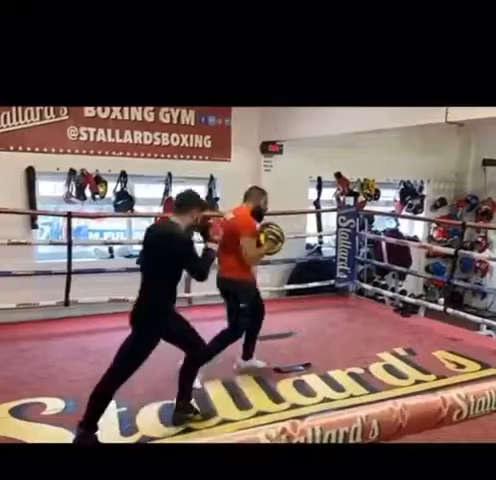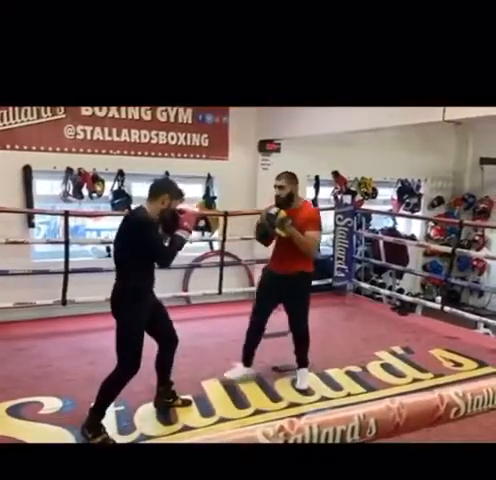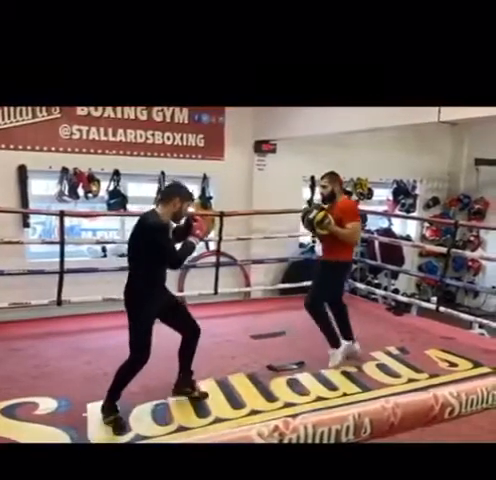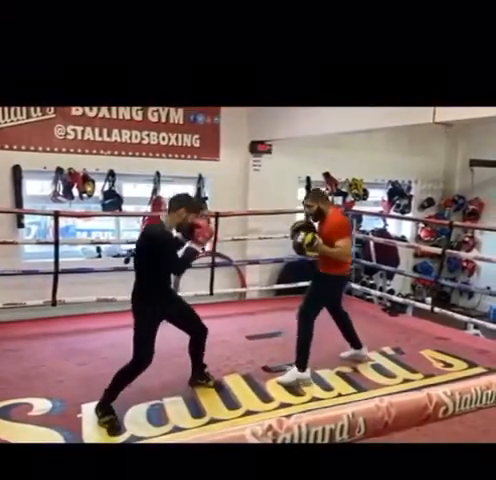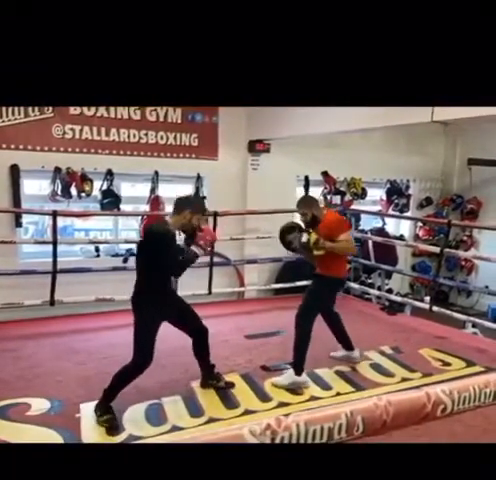
dt=1s
person 1, frame 1
left shoulder: (158, 229)
right shoulder: (178, 237)
right elbow: (201, 273)
left wrist: (199, 234)
right wrist: (211, 244)
left hip: (162, 310)
right hip: (152, 314)
left knee: (197, 349)
right knee: (119, 373)
left ankle: (183, 408)
right ankle: (85, 432)
person 1, frame 2
left shoulder: (146, 219)
right shoulder: (139, 221)
left elbow: (156, 249)
right elbow: (164, 258)
left wrist: (174, 226)
right wrist: (183, 230)
left hip: (144, 296)
right hip: (129, 301)
left knee: (169, 341)
right knee: (128, 366)
left ankle: (164, 395)
right ankle: (92, 424)
person 1, frame 3
left shoulder: (158, 222)
right shoulder: (152, 224)
left elbow: (169, 240)
right elbow: (175, 261)
left wrist: (188, 228)
right wrist: (194, 238)
left hip: (158, 291)
right hip: (140, 296)
left knee: (192, 330)
right knee: (139, 356)
left ankle: (184, 383)
right ankle: (109, 406)
person 1, frame 4
left shoulder: (163, 229)
right shoulder: (155, 234)
left elbow: (175, 245)
right elbow: (177, 268)
left wrist: (191, 234)
right wrist: (197, 244)
left hip: (165, 295)
right hip: (147, 302)
left knee: (199, 331)
right knee: (142, 359)
left ankle: (198, 375)
right ankle: (104, 405)
person 1, frame 5
left shoulder: (166, 231)
right shoulder: (159, 233)
left elbow: (175, 257)
right elbow: (176, 269)
left wrist: (193, 242)
right wrist: (198, 247)
left hip: (165, 296)
right hip: (147, 301)
left knee: (200, 331)
right knee: (142, 360)
left ankle: (209, 376)
right ankle: (103, 404)
person 2, frame 1
left shoulder: (232, 217)
right shoulder: (245, 221)
right elbow: (250, 258)
left wrist: (261, 245)
right wrist: (267, 246)
left hip: (238, 278)
right hip: (236, 280)
left knee: (258, 314)
right knee: (236, 329)
left ankle: (246, 359)
person 2, frame 2
left shoulder: (310, 212)
right shoulder: (275, 210)
left elbow: (311, 249)
right elbow: (267, 239)
left wrist: (290, 230)
right wrist: (262, 232)
left hip: (299, 275)
right hip: (274, 271)
left knee: (298, 322)
right knee: (257, 318)
left ankle: (302, 368)
right ankle: (245, 365)
person 2, frame 3
left shoulder: (347, 206)
right shoulder: (331, 207)
left elbow: (355, 237)
left wrist: (331, 228)
right wrist: (318, 228)
left hip: (336, 263)
right hip: (329, 260)
left knee: (312, 303)
right knee: (335, 302)
left ankle: (337, 346)
right ankle: (350, 343)
person 2, frame 4
left shoulder: (337, 221)
right shoulder: (324, 220)
left elbow: (345, 255)
left wrist: (319, 247)
right wrist: (311, 245)
left hip: (332, 276)
right hip: (330, 274)
left knee: (305, 315)
right knee: (336, 311)
left ankle: (301, 370)
right ankle: (358, 349)
person 2, frame 5
left shoulder: (335, 221)
right shoulder: (315, 225)
left elbow: (351, 248)
left wrist: (325, 244)
left hip: (331, 277)
right hip: (325, 275)
left knee: (303, 318)
right knee: (327, 312)
left ankle: (297, 374)
right ankle: (350, 350)
